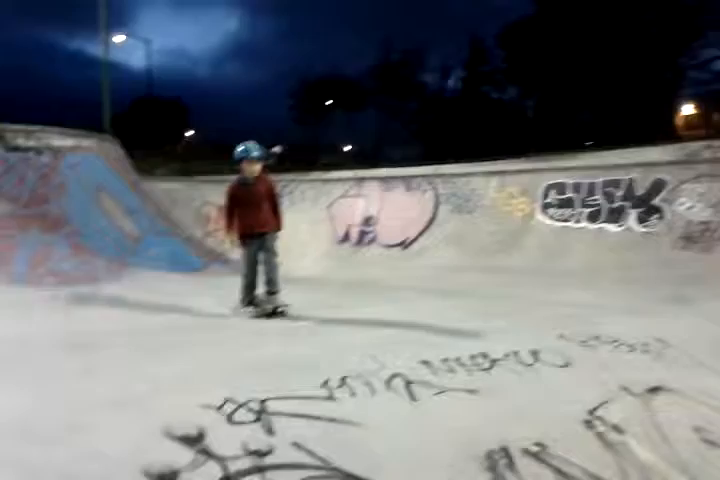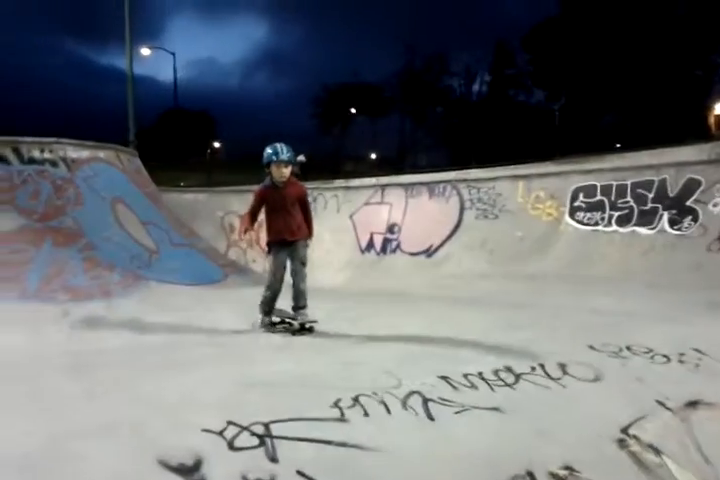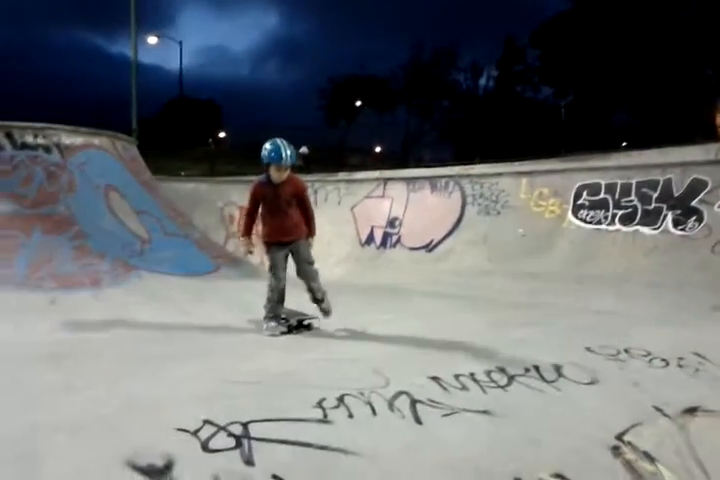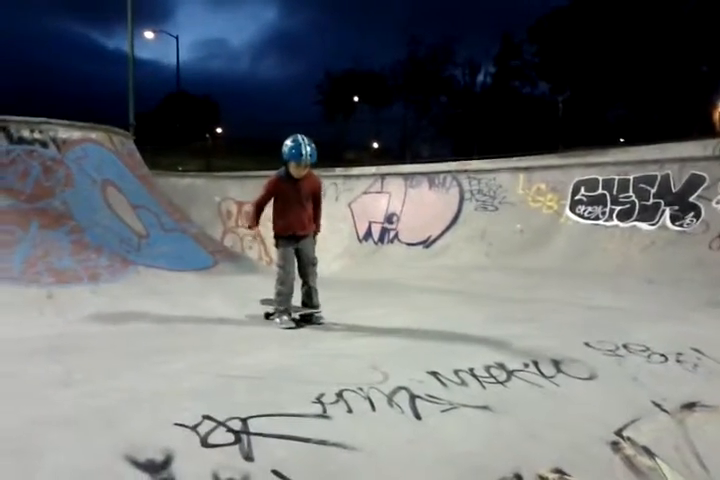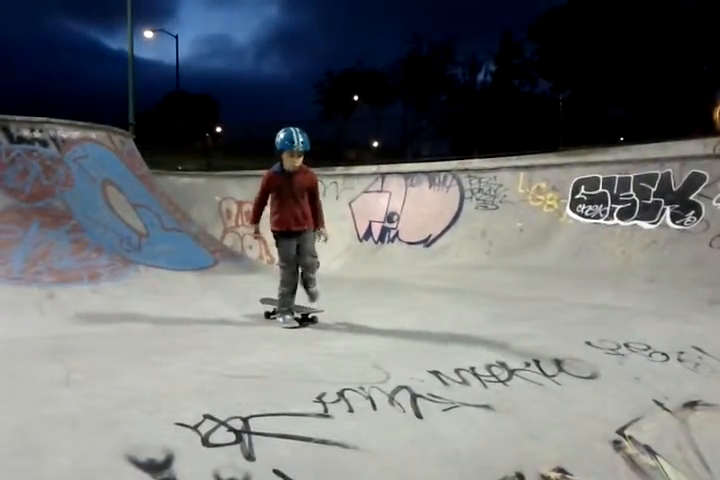
dt=0.7s
person 1, frame 1
left shoulder: (267, 183)
right shoulder: (236, 187)
left elbow: (275, 205)
right elbow: (230, 209)
left wrist: (277, 227)
right wrist: (230, 230)
left hip: (267, 231)
right hip: (247, 233)
left knee: (270, 263)
right knee: (249, 268)
left ankle: (272, 295)
right ankle: (247, 301)
person 1, frame 2
left shoulder: (298, 188)
right shoulder: (264, 191)
left elbow: (307, 212)
right elbow: (253, 212)
left wrist: (309, 235)
right wrist: (248, 228)
left hip: (298, 239)
right hip: (277, 241)
left knee: (299, 275)
right knee: (275, 279)
left ankle: (301, 310)
right ankle: (265, 312)
person 1, frame 3
left shoulder: (297, 184)
right shoulder: (259, 187)
left elbow: (307, 209)
right elbow: (251, 212)
left wrist: (311, 233)
right wrist: (246, 236)
left hip: (298, 236)
right hip: (274, 240)
left knee: (308, 270)
right knee: (277, 279)
left ankle: (321, 299)
right ankle: (272, 318)
person 1, frame 4
left shoulder: (314, 182)
right shoulder: (276, 181)
right elbow: (260, 202)
left wrist: (316, 230)
right wrist: (254, 224)
left hip: (306, 234)
right hip: (284, 235)
left knee: (309, 272)
right knee: (285, 273)
left ankle: (311, 309)
right ankle: (281, 312)
person 1, frame 5
left shoulder: (309, 176)
right shoulder: (271, 176)
left elbow: (314, 201)
right elbow: (260, 200)
left wrist: (320, 225)
right wrist: (255, 222)
left hip: (306, 228)
right hip: (282, 230)
left knee: (309, 262)
right knee: (288, 270)
left ankle: (309, 284)
right ankle: (285, 311)
